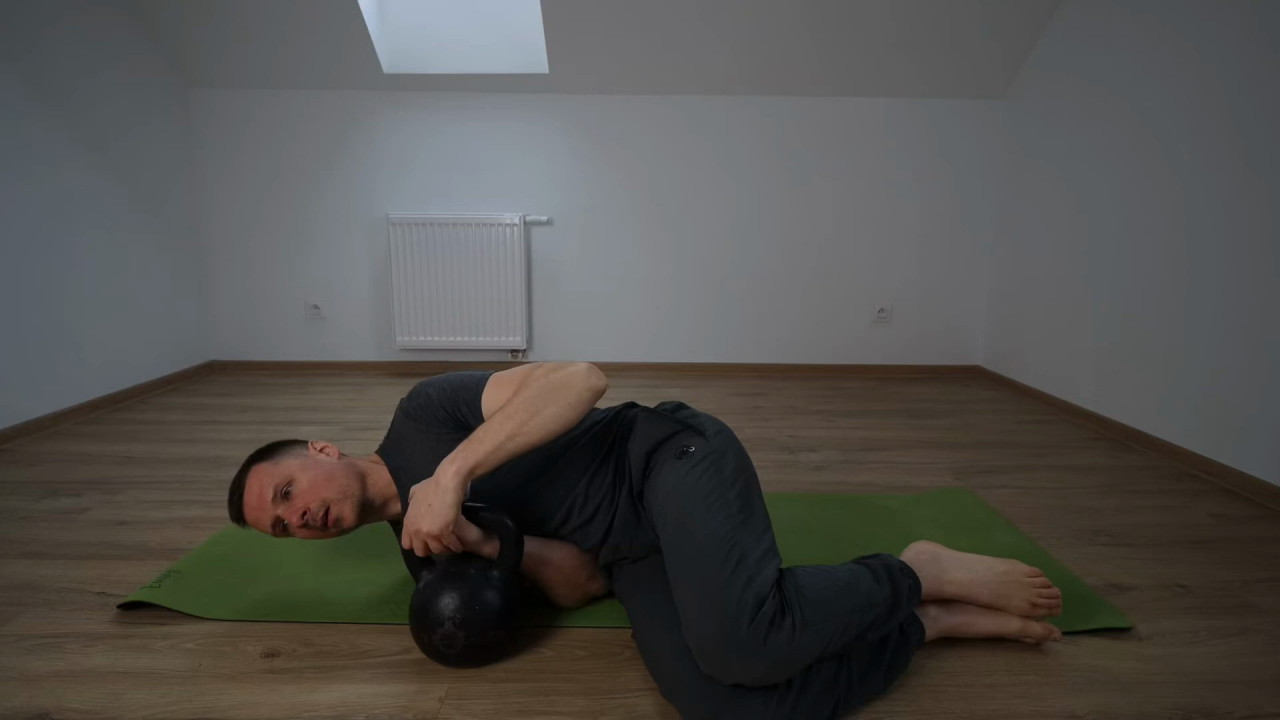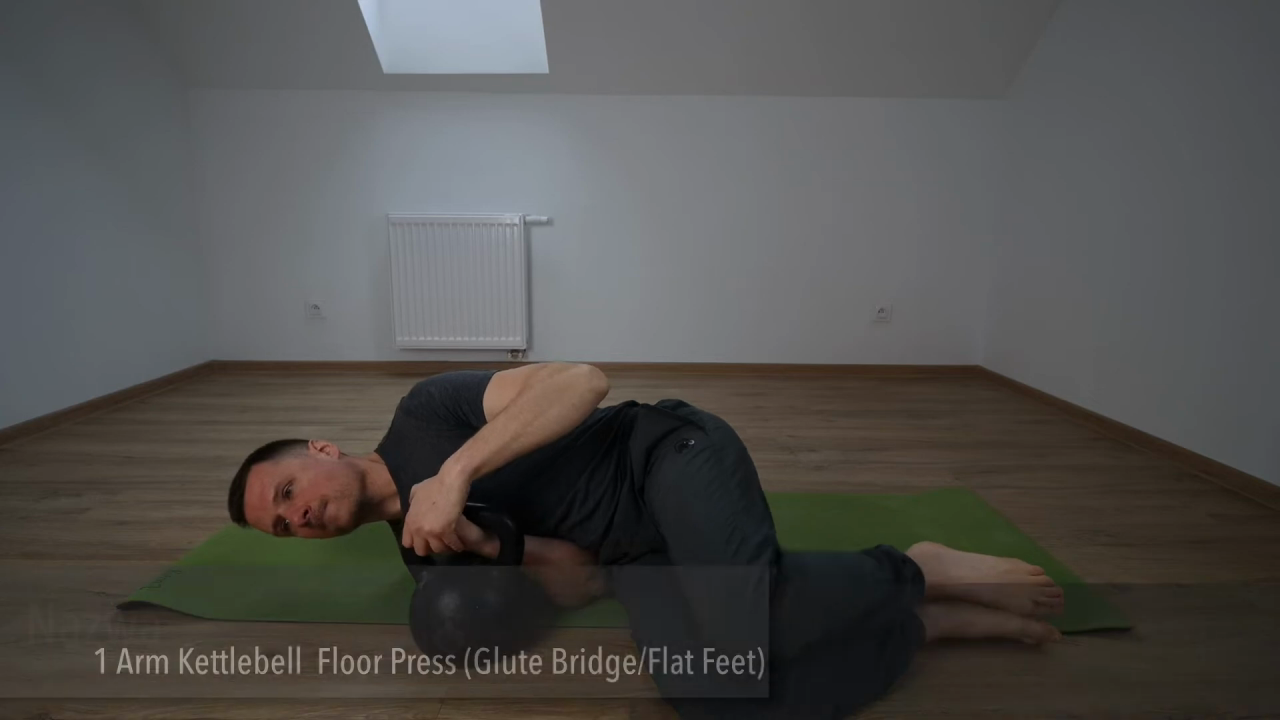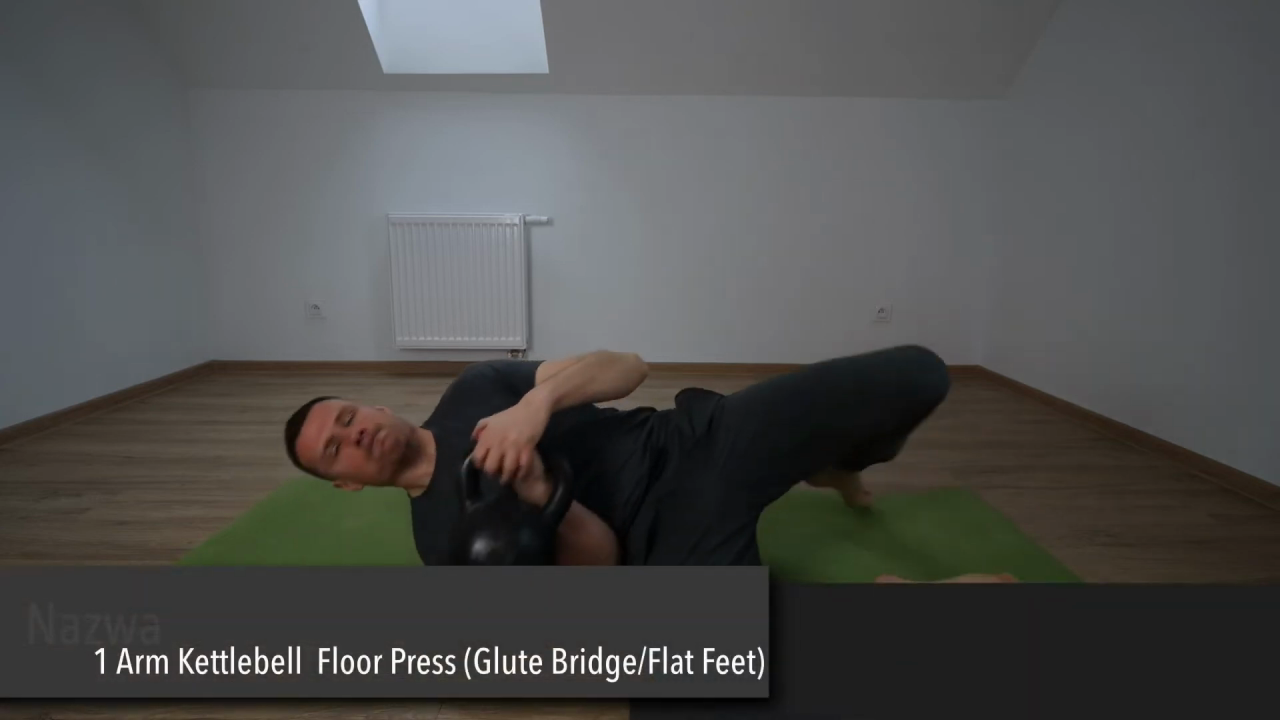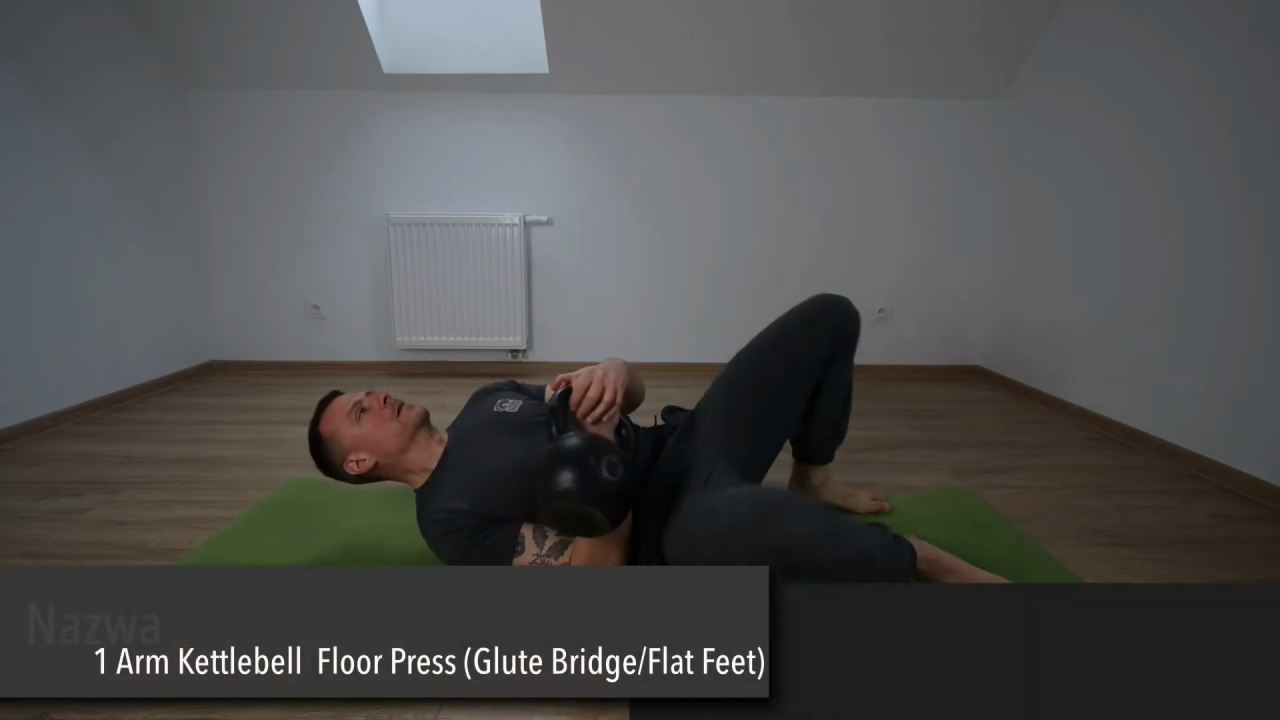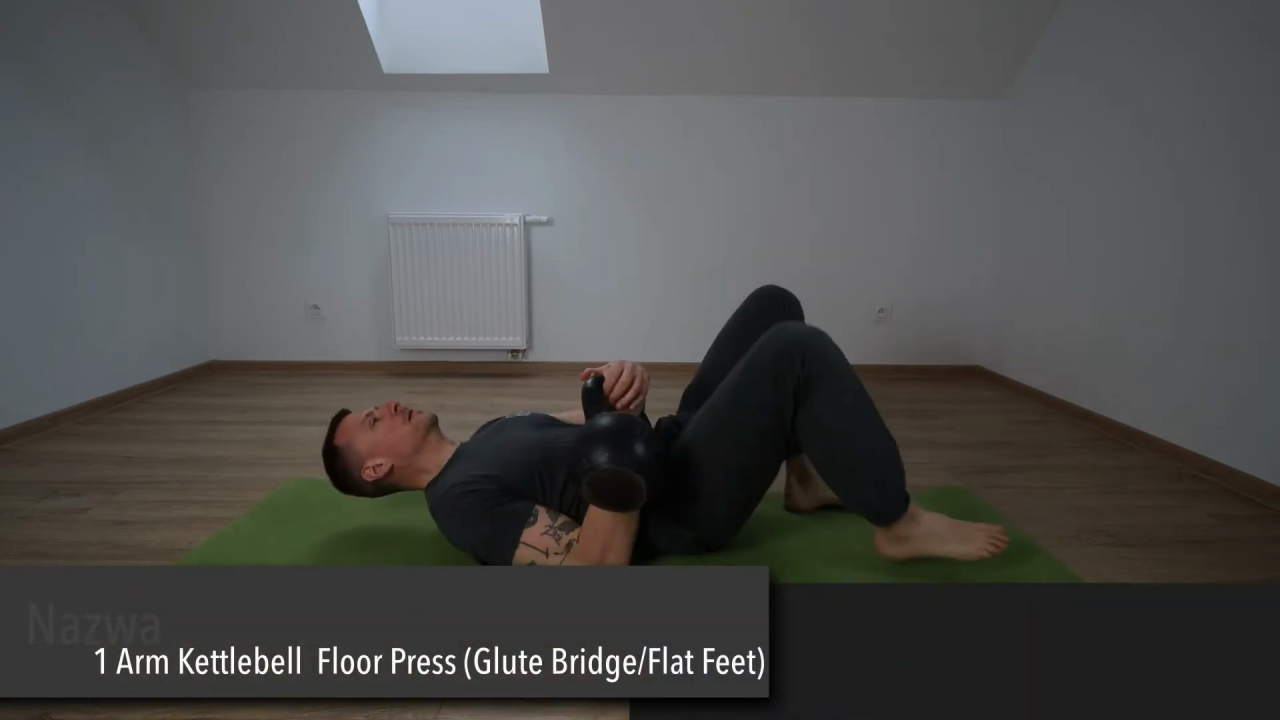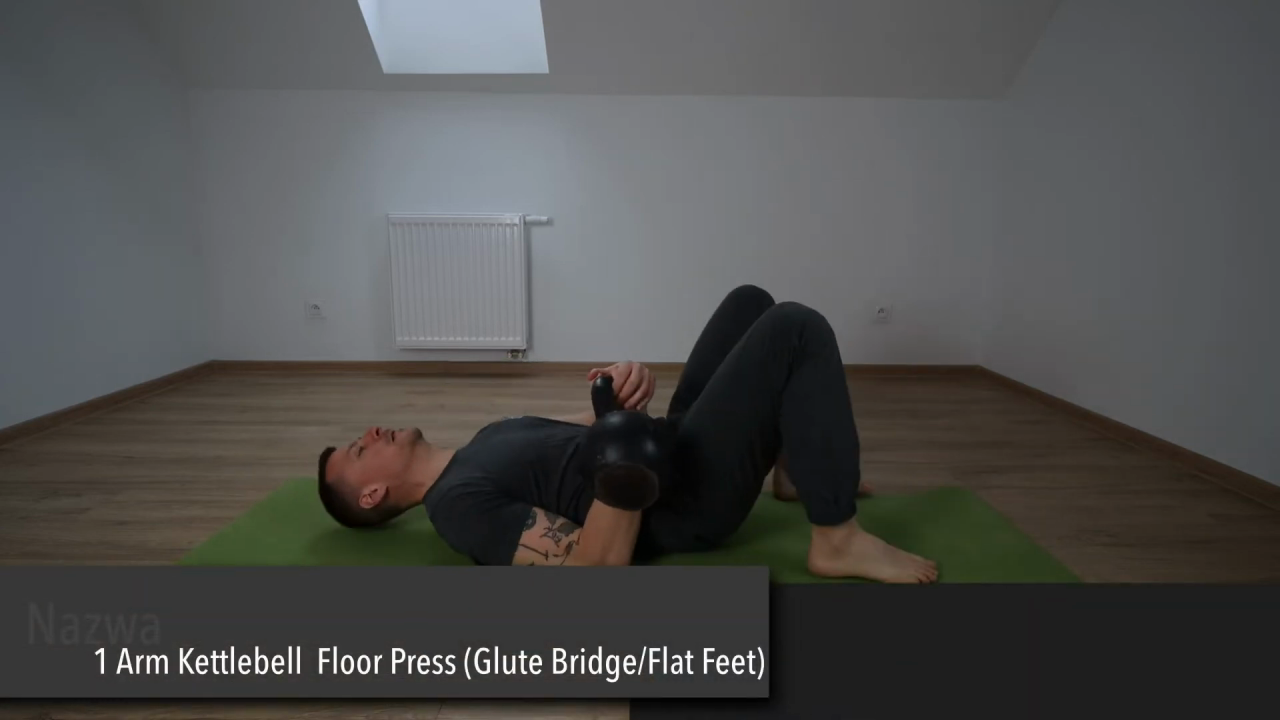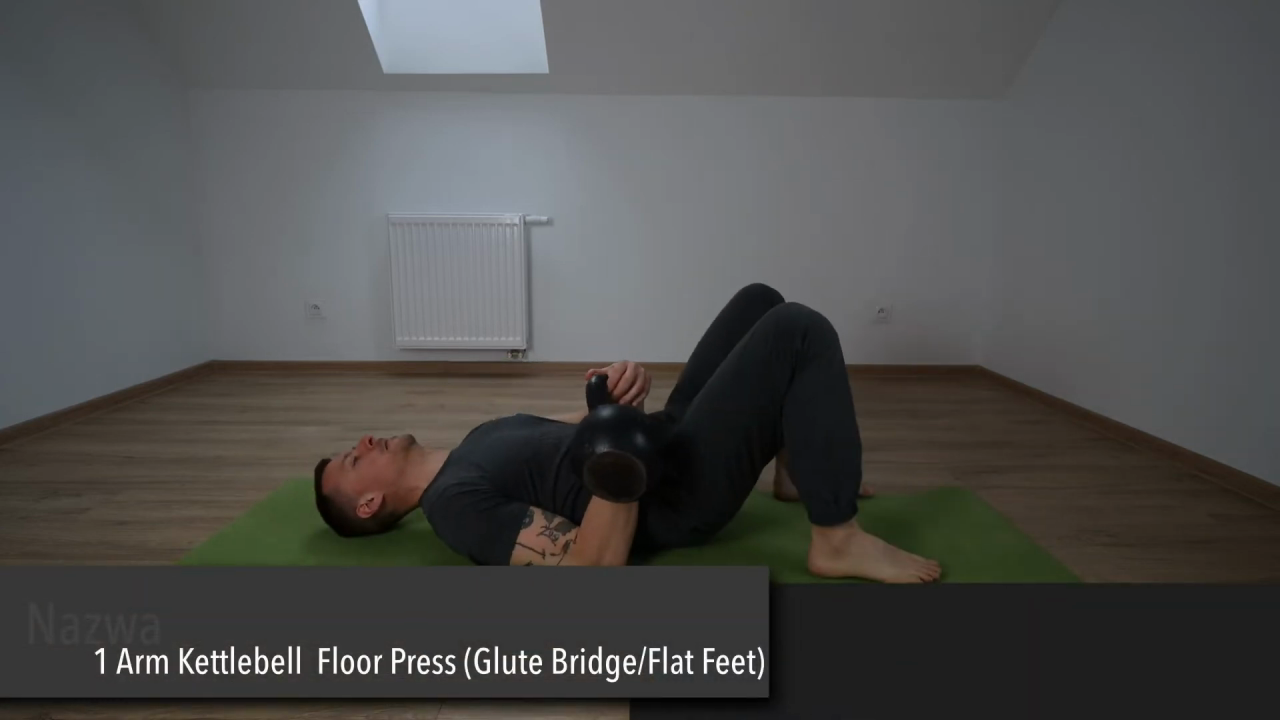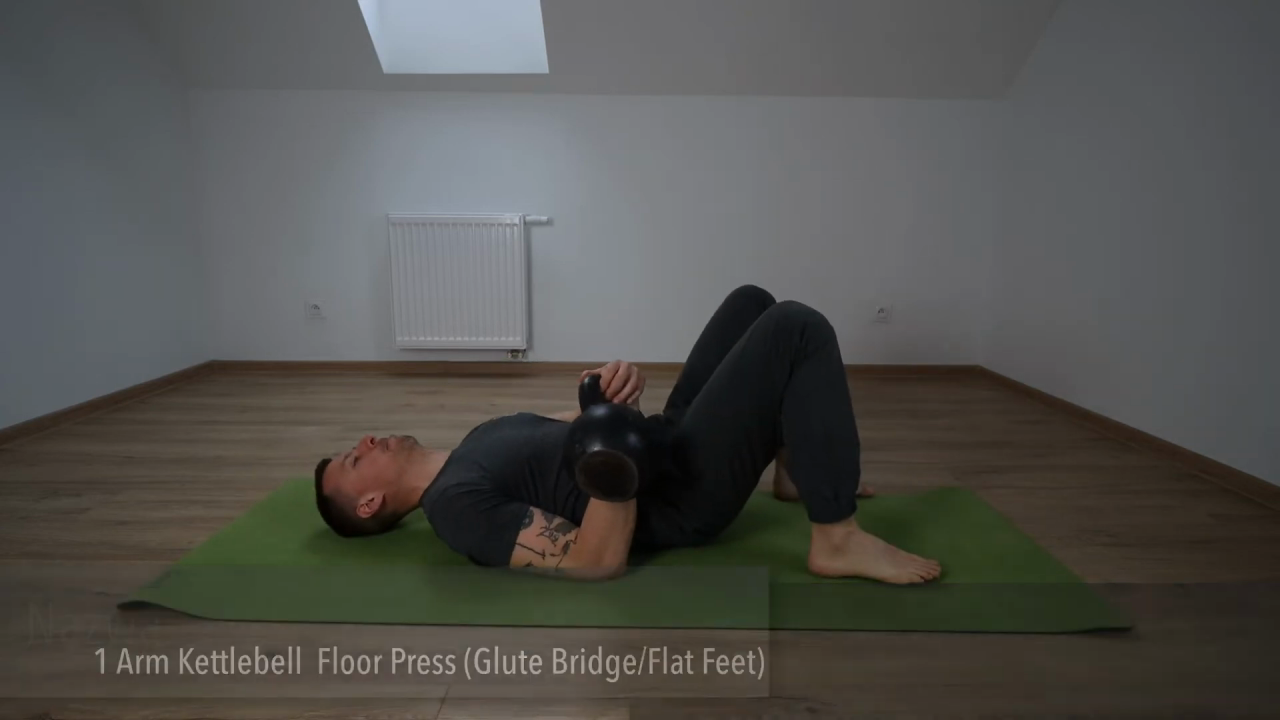
dt=0.5s
person 1, frame 1
left shoulder: (425, 413)
right shoulder: (423, 548)
left elbow: (580, 379)
right elbow: (577, 581)
left wrist: (456, 471)
right wrist: (479, 545)
left hip: (671, 459)
right hip: (635, 551)
left knee: (740, 640)
left ankle: (914, 574)
right ankle: (926, 621)
person 1, frame 2
left shoulder: (423, 414)
right shoulder: (421, 548)
left elbow: (581, 380)
right elbow: (578, 581)
left wrist: (458, 473)
right wrist: (481, 548)
left hip: (669, 455)
right hip: (640, 551)
left knee: (747, 615)
left ankle: (920, 572)
right ankle: (926, 621)
person 1, frame 3
left shoulder: (474, 390)
right shoulder: (441, 535)
left elbow: (629, 367)
right elbow: (599, 563)
left wrist: (541, 396)
right wrist: (539, 499)
left hip: (701, 442)
right hip: (675, 542)
left knee: (914, 376)
left ankle: (831, 470)
person 1, frame 4
left shoulder: (486, 402)
right shoulder: (449, 516)
left elbow: (634, 391)
right elbow: (599, 572)
left wrist: (611, 373)
left hip: (690, 439)
right hip: (681, 519)
left knee: (830, 315)
right knee: (767, 527)
left ankle: (811, 480)
right ankle: (912, 559)
person 1, frame 5
left shoulder: (491, 433)
right shoulder: (462, 500)
left elbow: (587, 423)
right elbow: (597, 568)
left wrist: (622, 381)
left hip: (675, 447)
right hip: (689, 496)
left knee: (773, 303)
right knee: (798, 347)
left ankle: (812, 479)
right ankle: (899, 526)
person 1, frame 6
left shoulder: (485, 444)
right shoulder: (460, 505)
left elbow: (596, 425)
right elbow: (600, 567)
left wrist: (624, 384)
left hip: (673, 448)
right hip: (690, 492)
left knee: (750, 302)
right knee: (797, 329)
left ankle: (797, 470)
right ankle: (838, 541)
person 1, frame 7
left shoulder: (478, 444)
right shoulder: (455, 505)
left elbow: (576, 426)
right elbow: (601, 561)
left wrist: (622, 385)
left hip: (667, 444)
right hip: (684, 489)
left knee: (762, 301)
right knee: (800, 331)
left ankle: (798, 472)
right ankle: (839, 542)
person 1, frame 8
left shoulder: (478, 442)
right shoulder: (457, 505)
left elbow: (577, 423)
right elbow: (600, 560)
left wrist: (616, 383)
left hip: (666, 442)
right hip: (685, 489)
left knee: (752, 302)
right knee: (797, 329)
left ankle: (795, 471)
right ankle: (837, 540)
